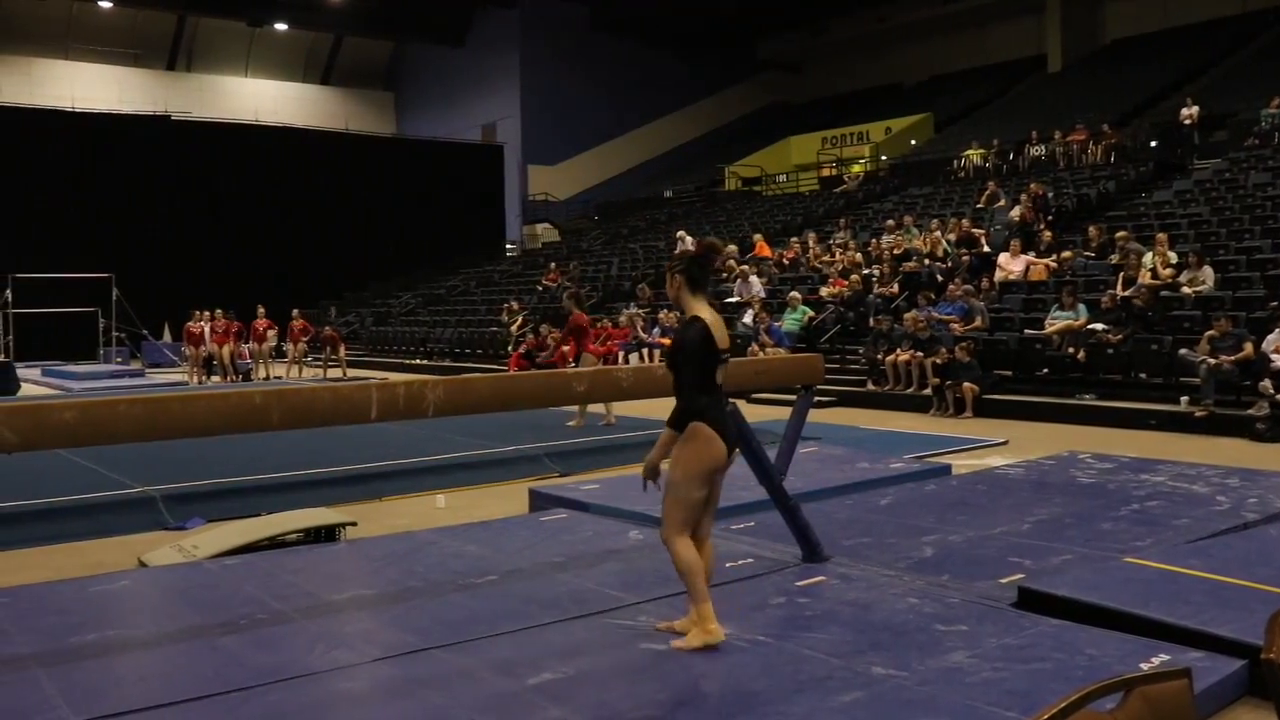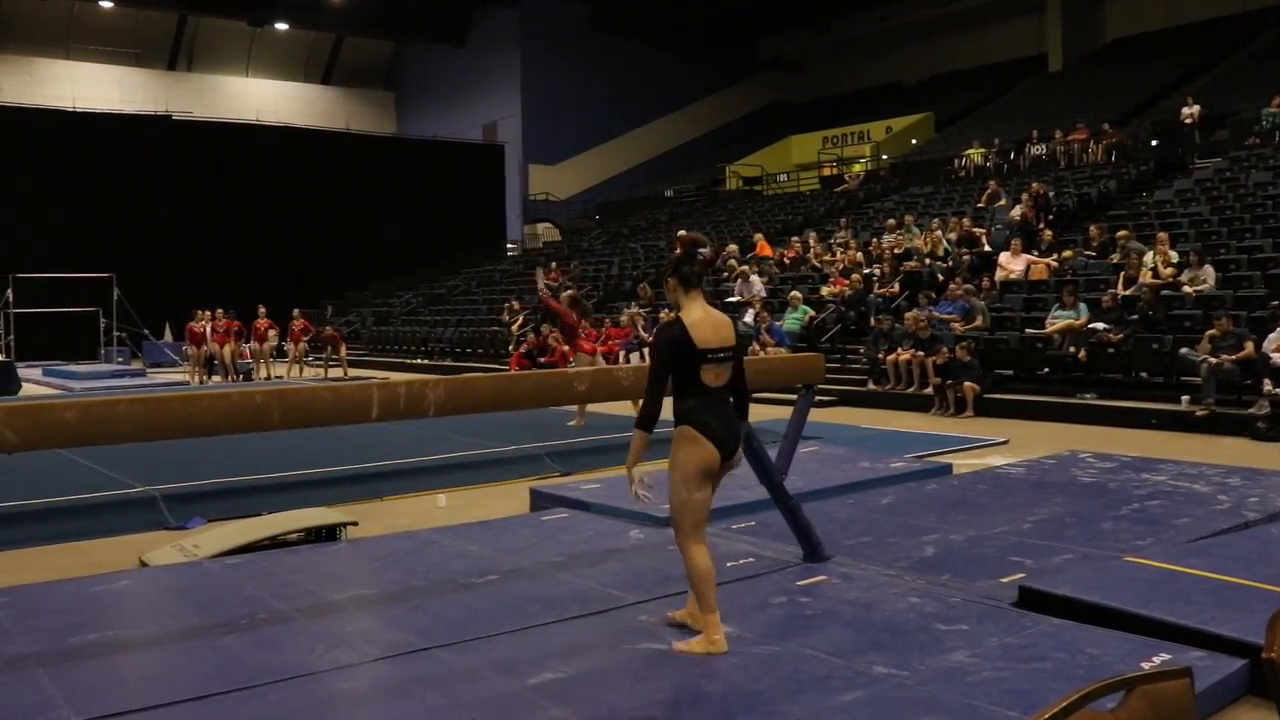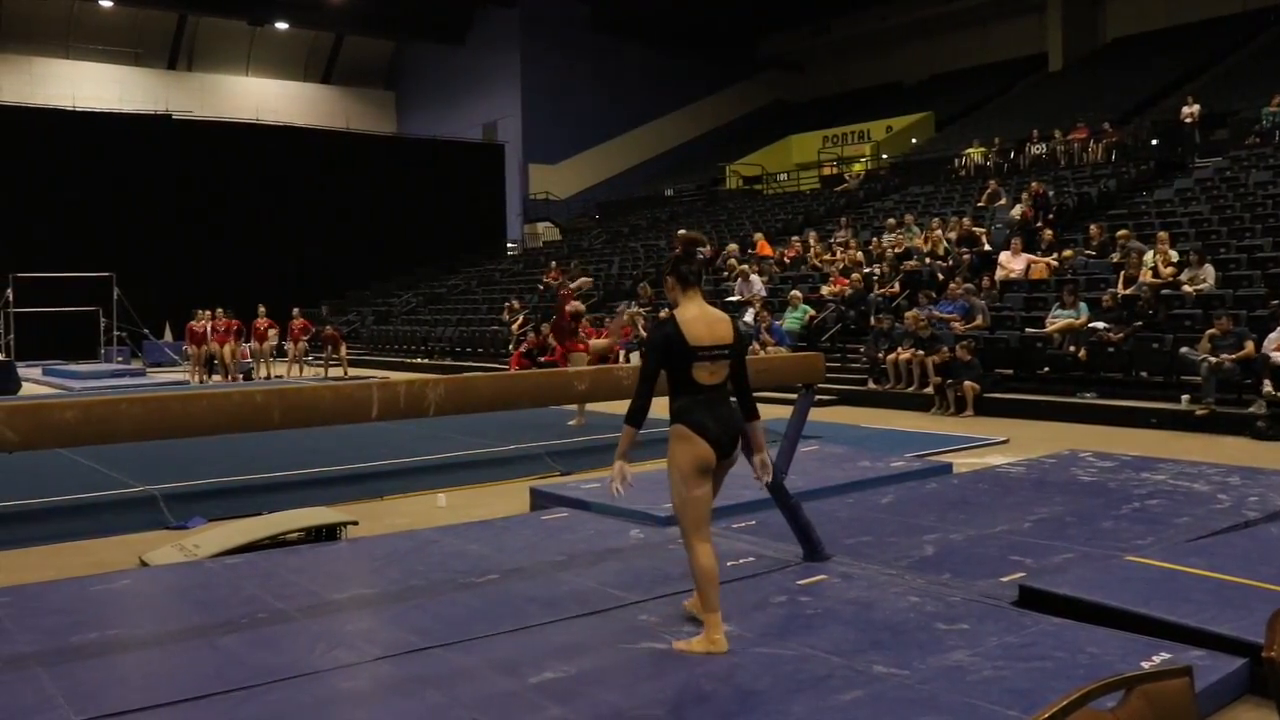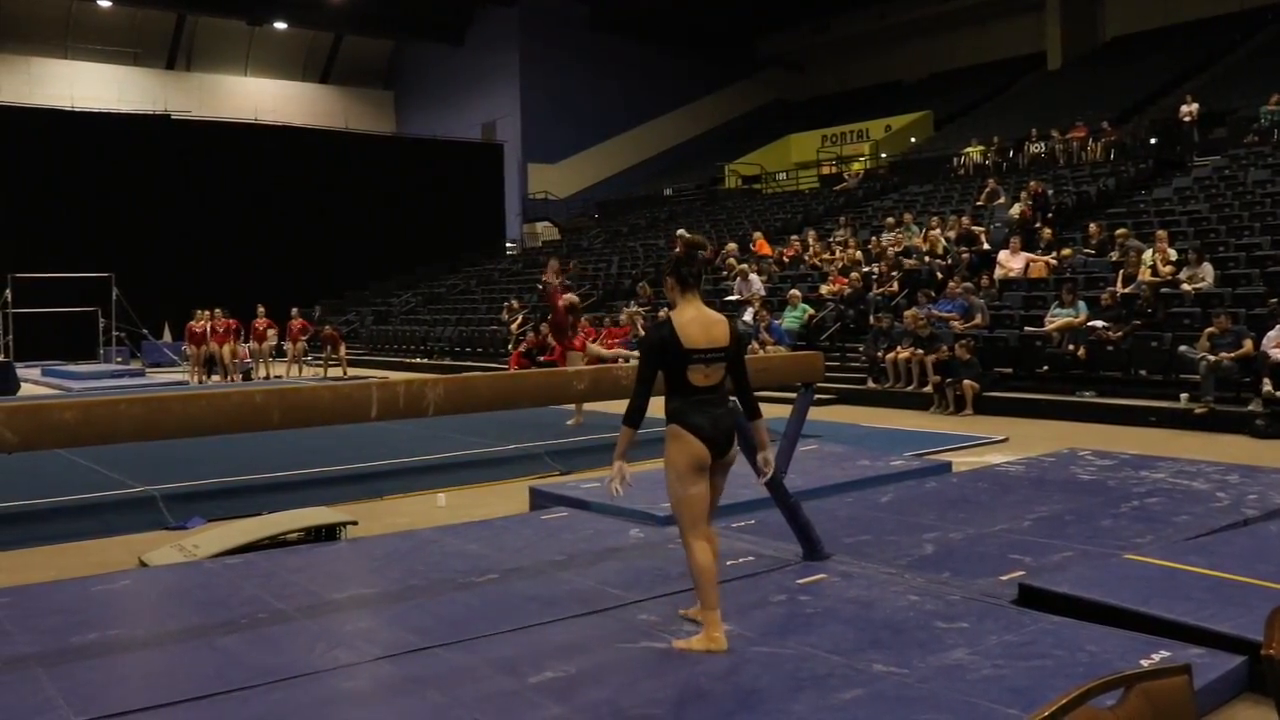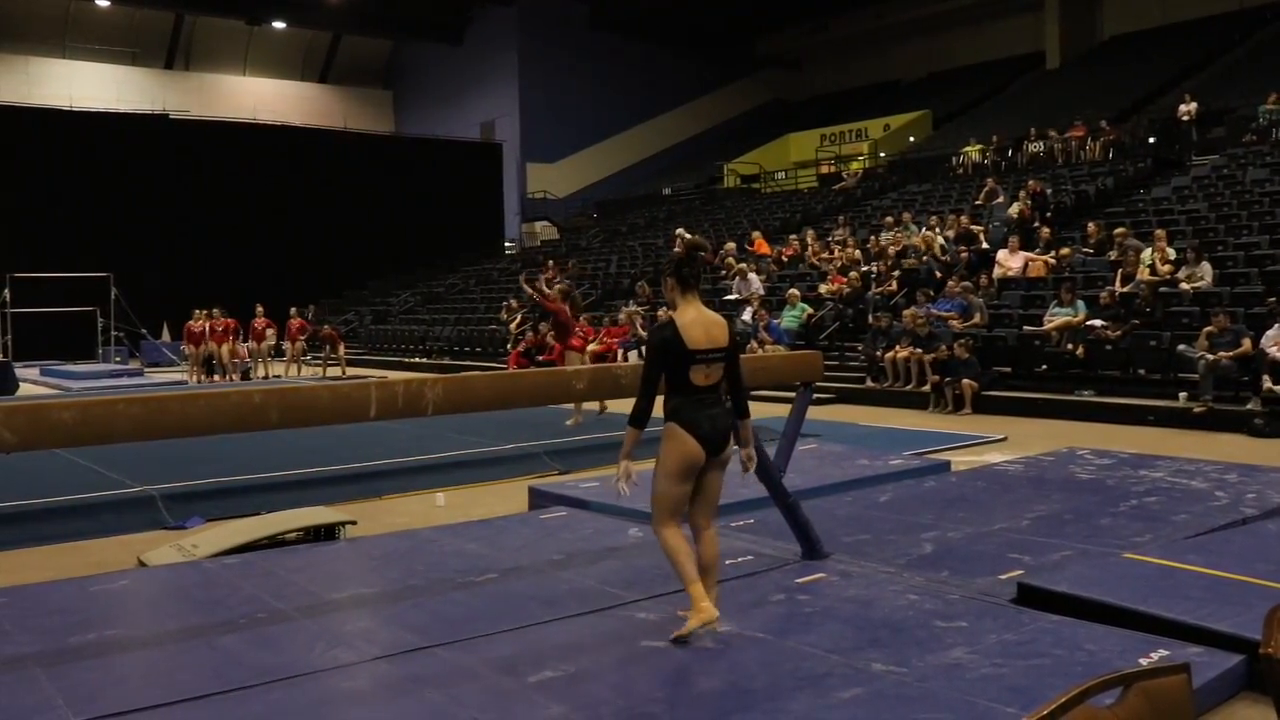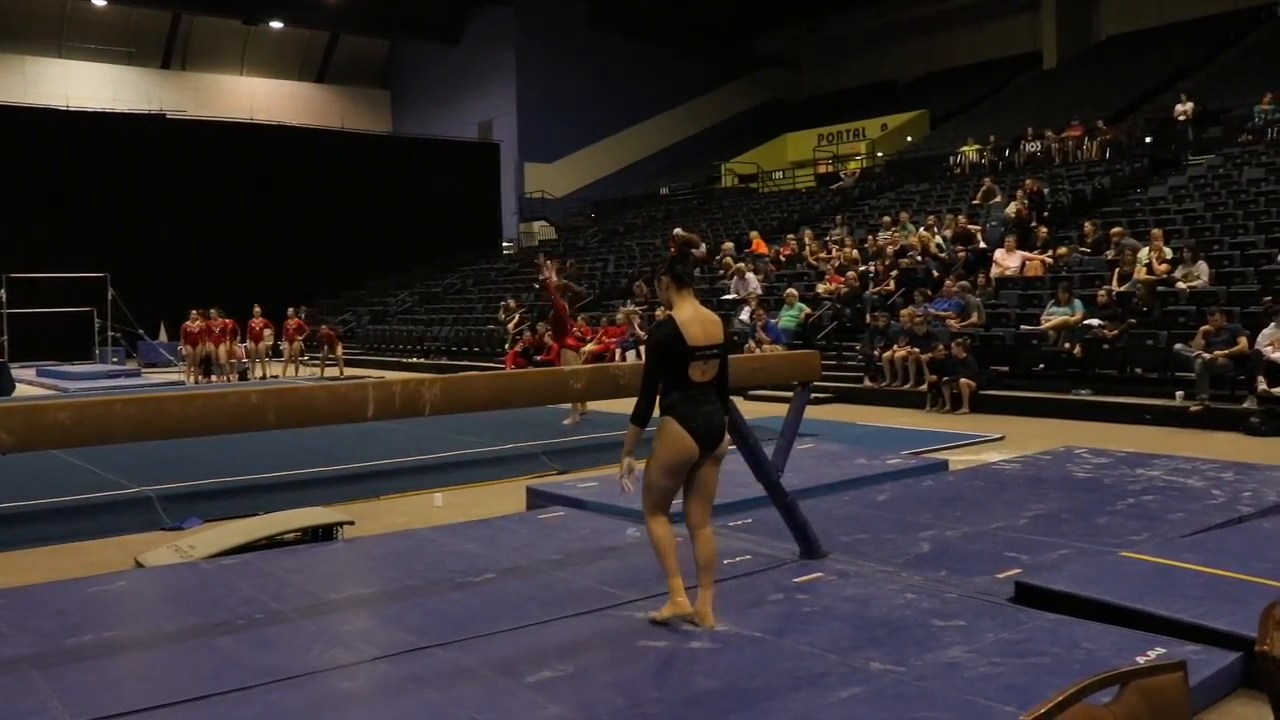
dt=0.2s
person 1, frame 1
left shoulder: (690, 331)
right shoulder: (714, 324)
left elbow: (686, 403)
left wrist: (655, 457)
left hip: (702, 436)
right hip: (722, 433)
left knee: (674, 533)
right knee: (698, 531)
left ankle: (708, 626)
right ankle: (696, 616)
person 1, frame 2
left shoulder: (672, 332)
right shoulder: (729, 325)
left elbow: (653, 401)
left wrist: (634, 462)
right wrist: (736, 440)
left hip: (696, 437)
right hip: (728, 432)
left knee: (691, 537)
right knee: (690, 524)
left ankle: (712, 634)
right ankle: (696, 609)
person 1, frame 3
left shoulder: (666, 330)
right shoulder: (729, 324)
left elbow: (643, 397)
right elbow: (744, 391)
left wrist: (621, 457)
right wrist: (759, 448)
left hip: (692, 434)
right hip: (728, 430)
left knee: (697, 535)
right knee: (697, 522)
left ankle: (713, 634)
right ankle: (704, 602)
person 1, frame 4
left shoulder: (663, 332)
right shoulder: (727, 326)
left elbow: (641, 397)
right elbow: (745, 390)
left wrist: (619, 456)
right wrist: (764, 445)
left hip: (688, 434)
right hip: (724, 431)
left knee: (693, 535)
right knee: (703, 524)
left ankle: (713, 630)
right ankle: (707, 607)
person 1, frame 5
left shoulder: (666, 332)
right shoulder: (724, 326)
left elbow: (645, 398)
right elbow: (737, 390)
left wrist: (625, 457)
right wrist: (747, 442)
left hip: (685, 433)
right hip: (721, 430)
left knee: (666, 522)
right knee: (704, 523)
left ankle: (701, 603)
right ankle: (706, 603)
person 1, frame 6
left shoulder: (665, 330)
right shoulder: (717, 323)
left elbow: (649, 395)
left wrist: (628, 452)
left hip: (680, 428)
right hip: (715, 426)
left knee: (655, 511)
right knee: (701, 521)
left ankle: (677, 599)
right ankle: (705, 607)
